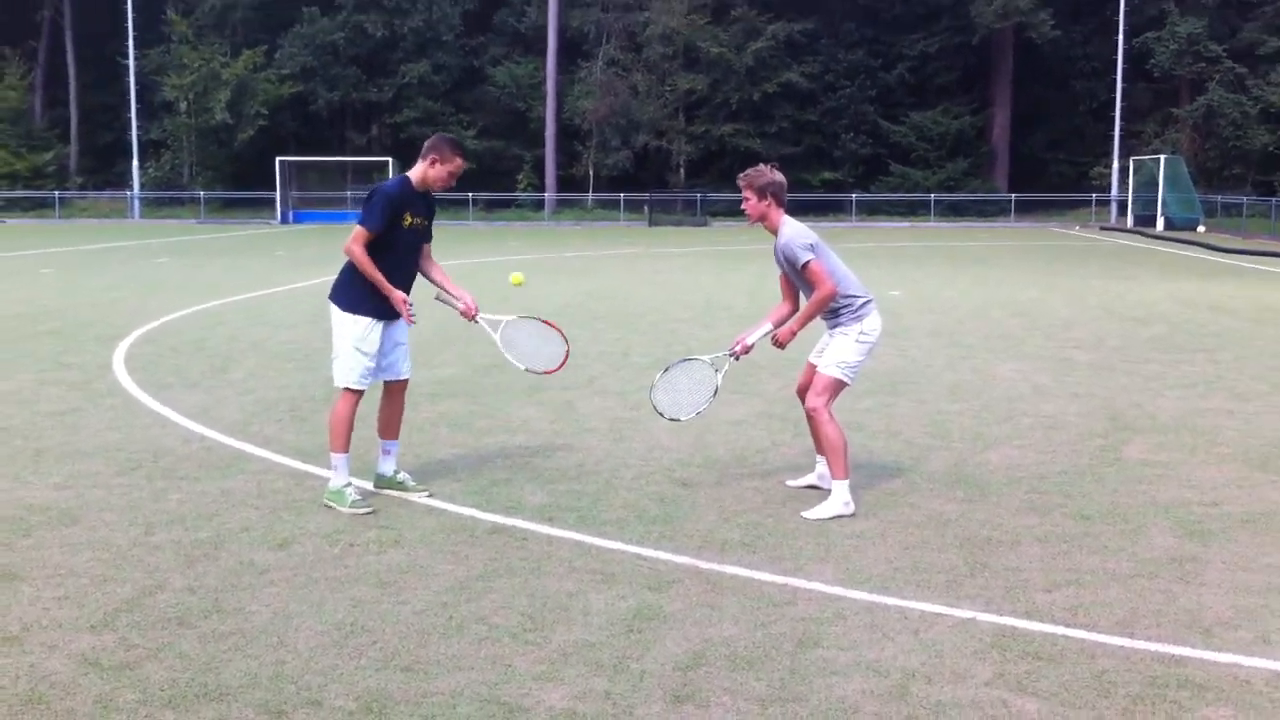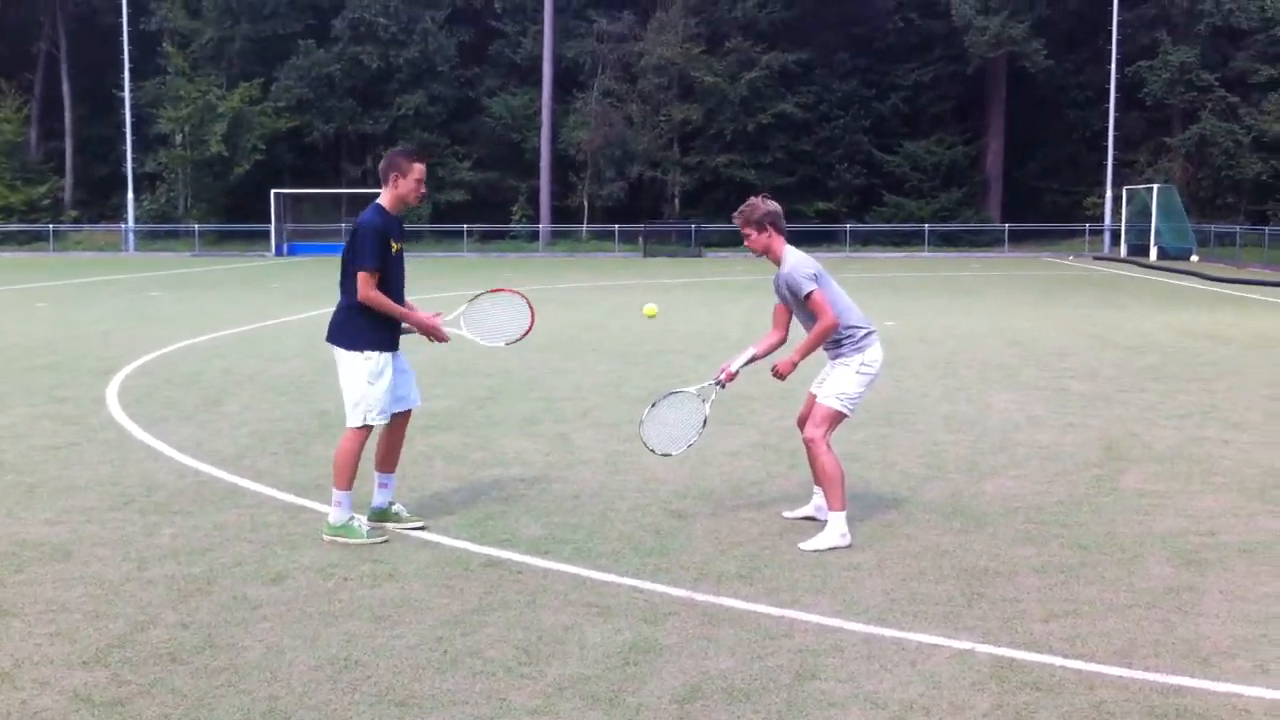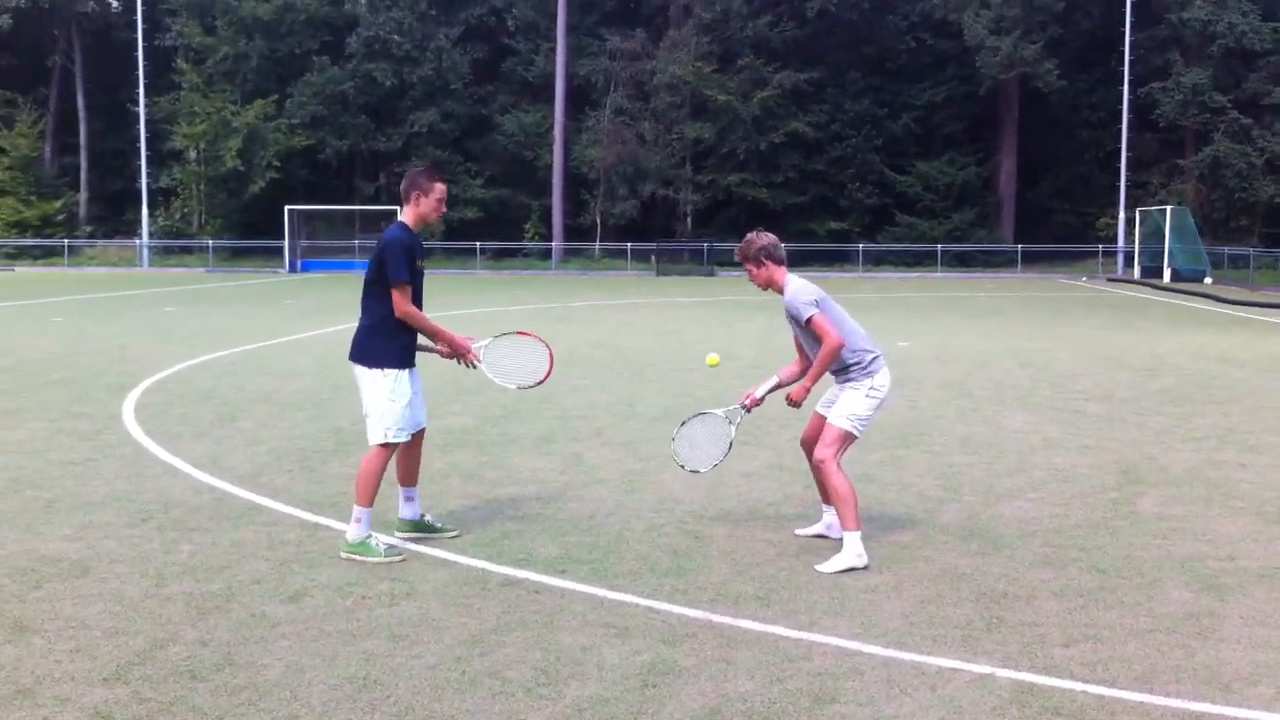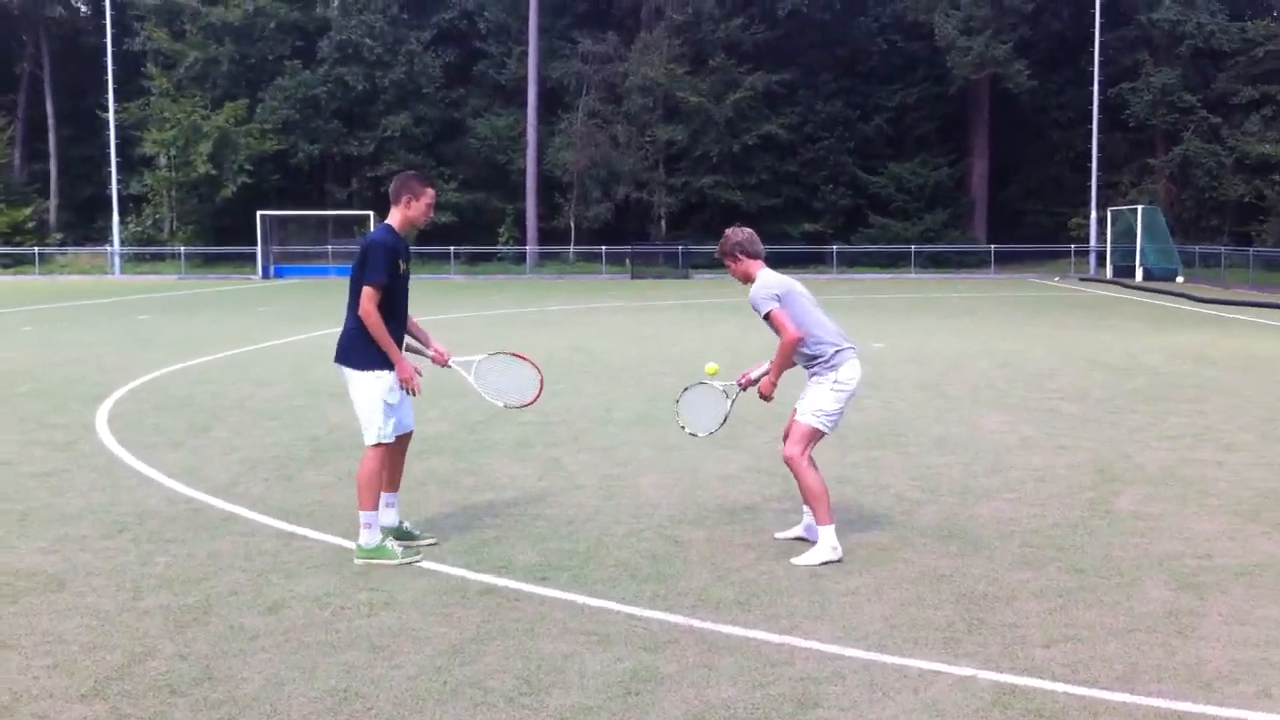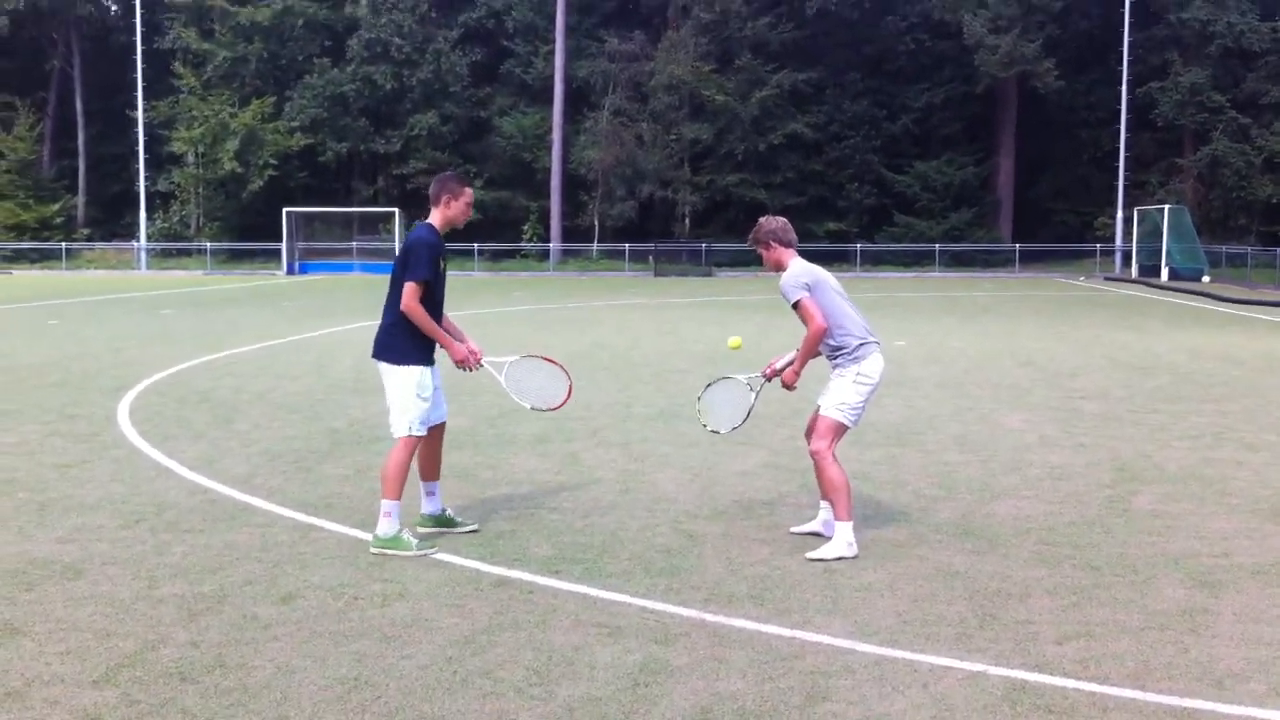
dt=0.5s
person 1, frame 1
left shoulder: (426, 204)
right shoulder: (389, 194)
left elbow: (425, 260)
right elbow: (353, 247)
left wrist: (460, 296)
right wrist: (391, 291)
left hip: (389, 311)
right hip: (357, 306)
left knee: (397, 383)
right knee: (352, 390)
left ankle: (387, 470)
right ankle: (338, 484)
person 1, frame 2
left shoulder: (394, 224)
right shoulder: (371, 225)
right elbow: (366, 293)
left wrist: (418, 317)
right wrist: (415, 320)
left hip: (385, 341)
right hip: (360, 342)
left knee: (400, 415)
right knee: (361, 425)
left ankle: (382, 504)
right ankle: (339, 518)
person 1, frame 3
left shoulder: (411, 241)
right shoulder: (396, 241)
right elbow: (402, 309)
left wrist: (441, 341)
right wrist: (450, 340)
left hip: (399, 357)
right hip: (380, 358)
left knee: (414, 434)
right knee: (385, 443)
left ankle: (410, 516)
right ankle: (357, 536)
person 1, frame 4
left shoulder: (399, 244)
right shoulder: (380, 243)
right elbow: (367, 310)
left wrist: (430, 344)
right wrist: (400, 361)
left hip: (383, 361)
right hip: (368, 360)
left knee: (401, 436)
right knee: (380, 444)
left ankle: (389, 522)
right ankle: (369, 541)
person 1, frame 5
left shoulder: (434, 242)
right shoulder: (423, 241)
right elbow: (409, 304)
left wrist: (464, 341)
right wrist: (451, 345)
left hip: (419, 354)
right hip: (402, 354)
left knee: (434, 427)
right knee: (409, 436)
left ankle: (432, 511)
right ankle: (387, 530)
person 2, frame 1
left shoulder: (791, 238)
right shoulder: (782, 242)
left elbow: (827, 289)
right elbow: (789, 304)
left wrist: (792, 329)
right wrist: (751, 335)
left hip: (856, 323)
right hip: (843, 323)
left knee: (817, 404)
right knee: (806, 391)
left ankle: (842, 496)
right ankle: (824, 471)
person 2, frame 2
left shoulder: (794, 268)
right shoulder: (783, 275)
left elbow: (829, 320)
right elbow: (778, 333)
left wrist: (793, 360)
right wrist: (739, 362)
left hip: (857, 352)
right hip: (843, 354)
left knee: (815, 435)
right knee: (806, 422)
left ankle: (837, 528)
right ankle: (821, 502)
person 2, frame 3
left shoulder: (795, 296)
right shoulder: (794, 296)
left elbow: (834, 341)
right elbow: (805, 362)
left wrist: (805, 386)
right wrist: (765, 389)
left hip: (865, 379)
right hip: (850, 378)
left knee: (826, 456)
right knee: (810, 443)
left ankle: (853, 548)
right ankle: (832, 520)
person 2, frame 4
left shoulder: (760, 290)
right shoulder: (779, 282)
left elbow: (793, 336)
left wrist: (771, 379)
right wrist: (763, 370)
left hip: (834, 372)
right hip: (835, 368)
left knee: (795, 454)
right knee: (793, 441)
left ankle: (827, 542)
right ankle: (811, 523)
person 2, frame 5
left shoulder: (791, 278)
right shoulder: (810, 271)
left elbow: (819, 326)
left wrist: (795, 369)
right wrist: (786, 361)
left hip: (856, 366)
right hip: (856, 362)
left knee: (821, 448)
right knee: (814, 435)
left ankle: (845, 539)
right ankle: (828, 517)
